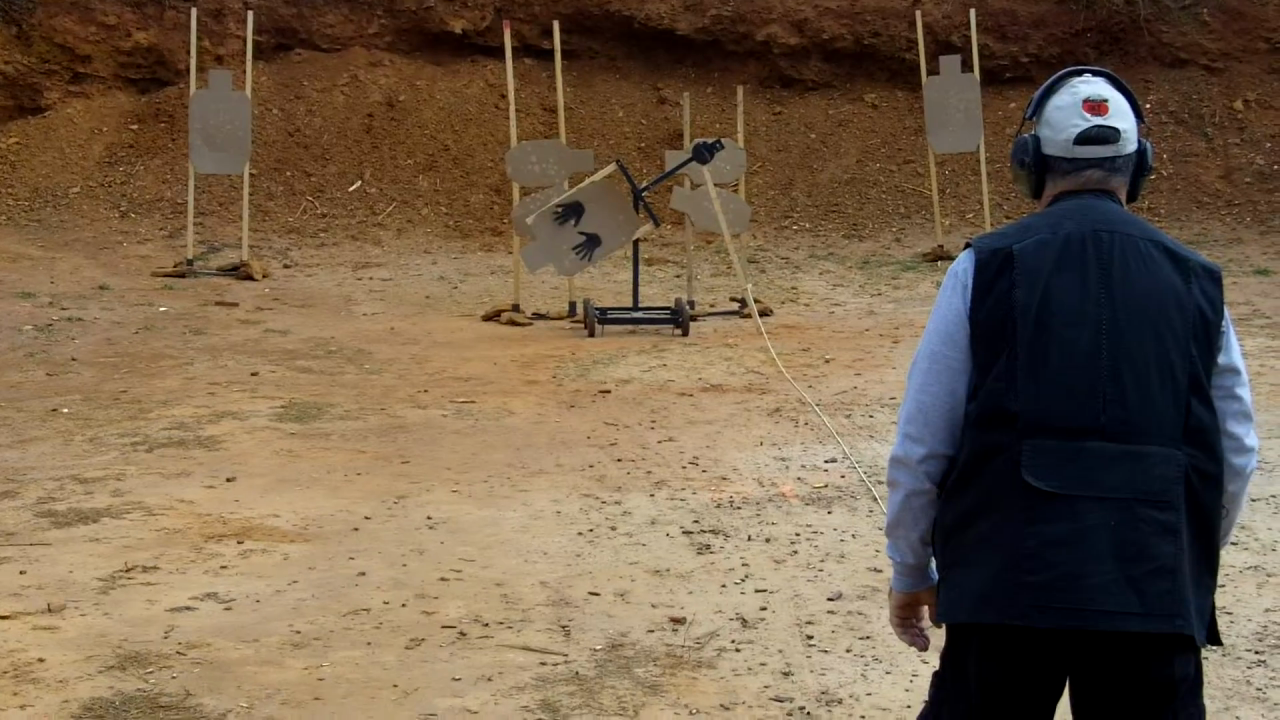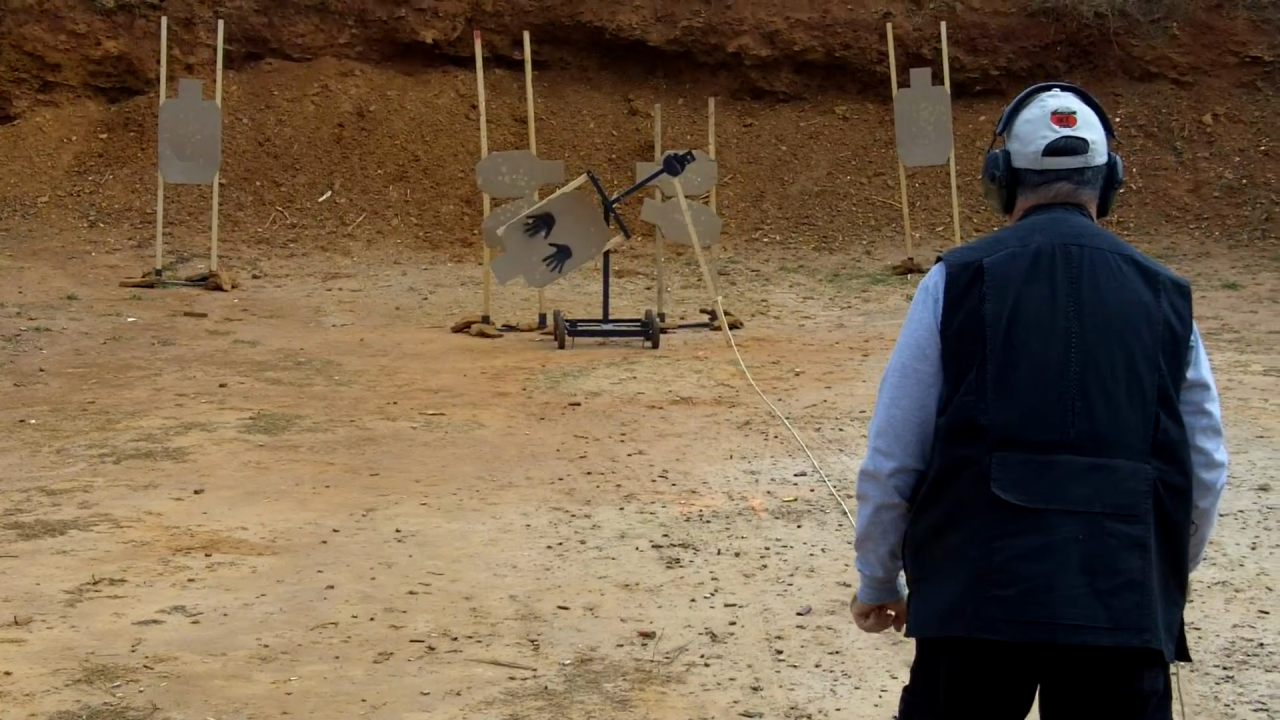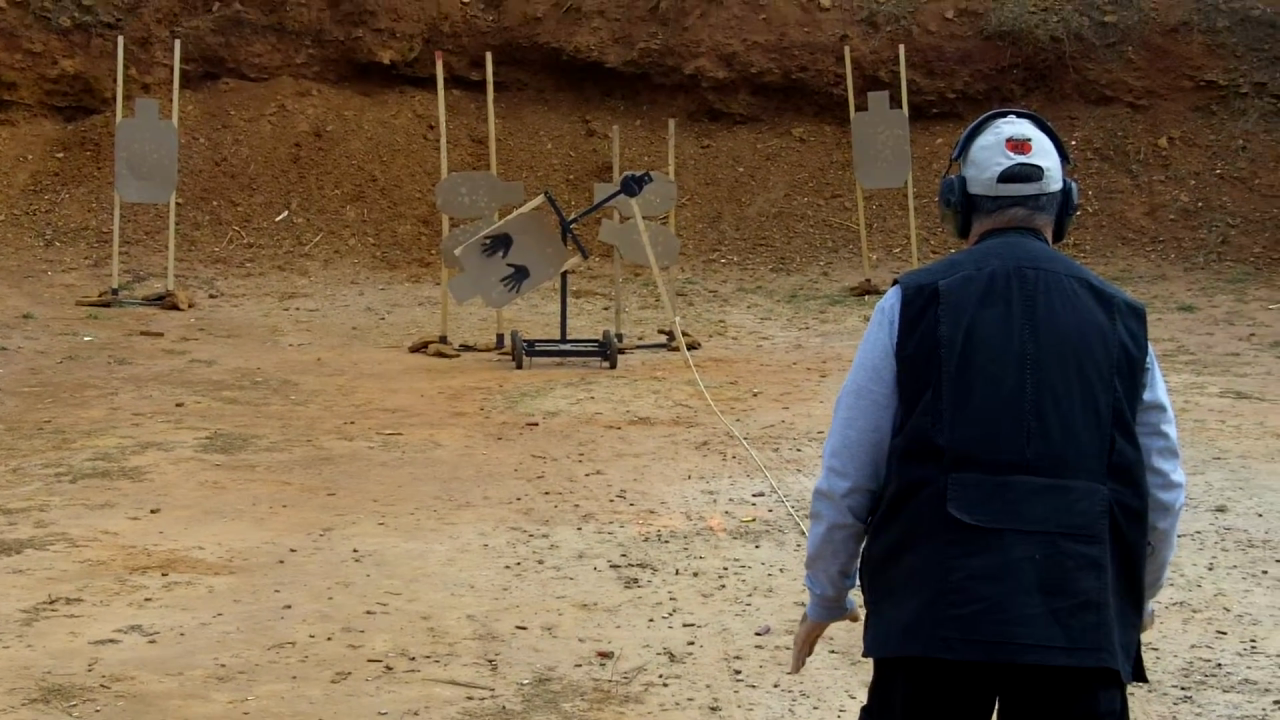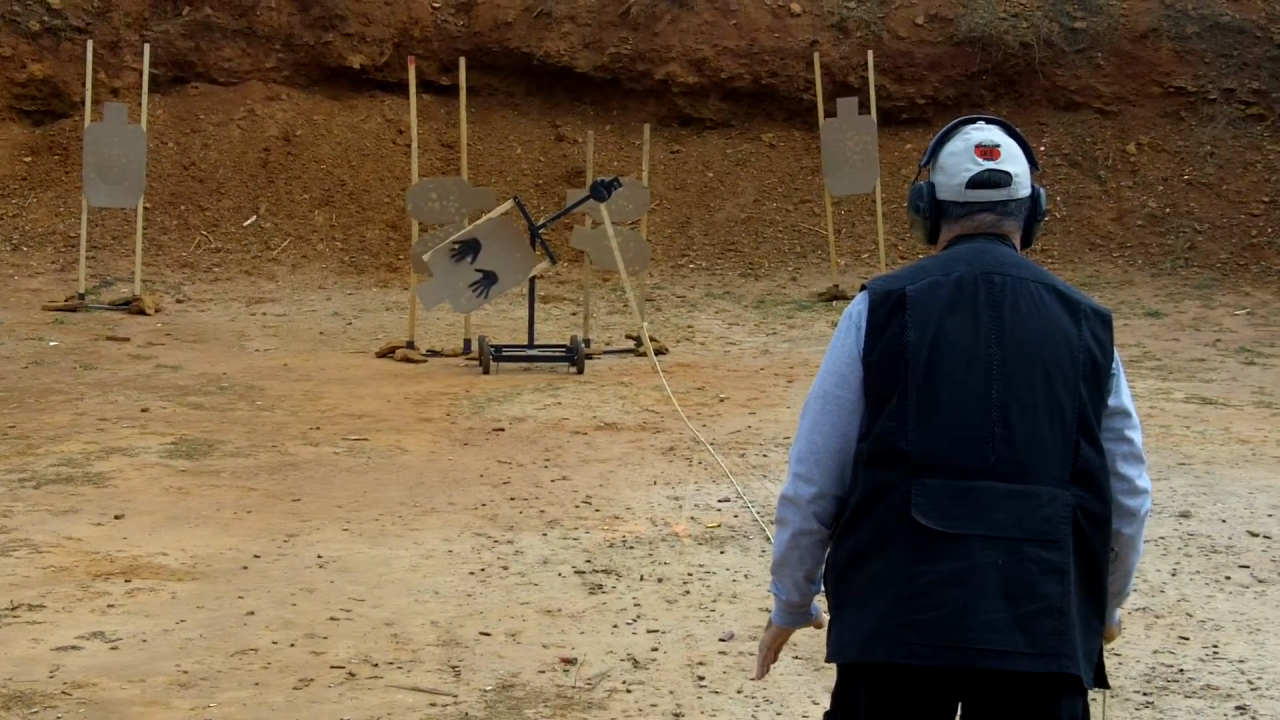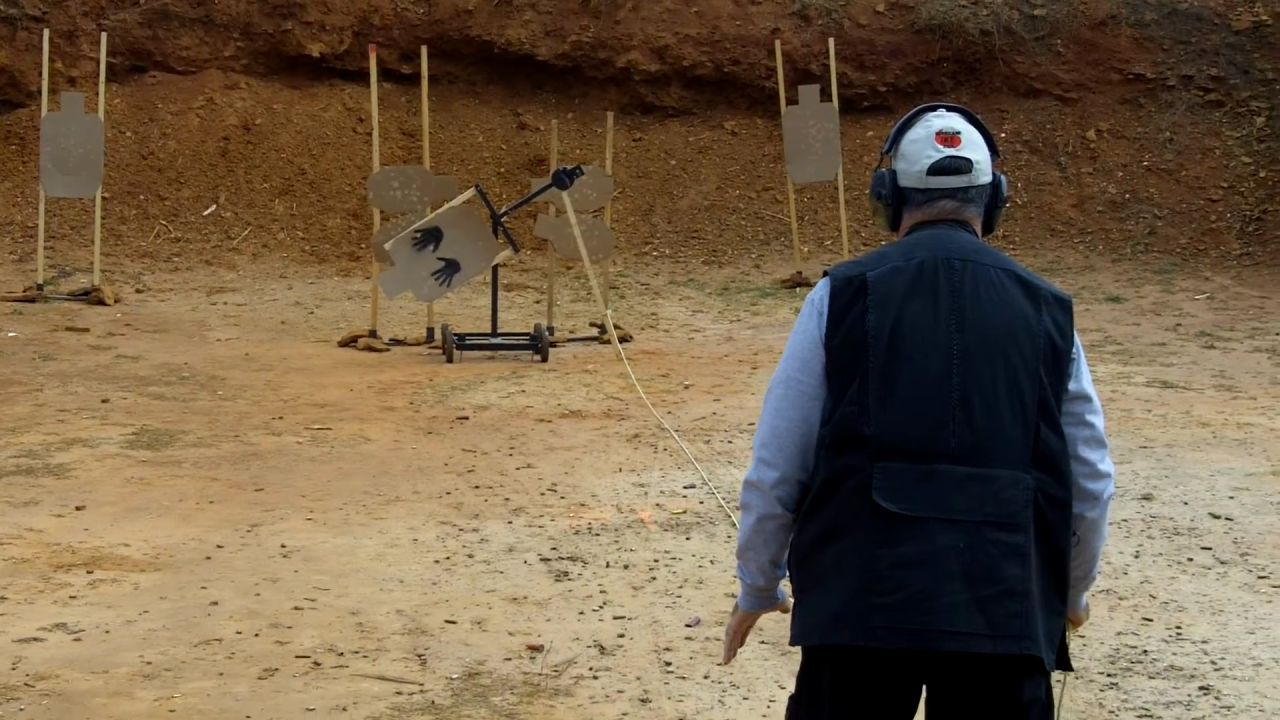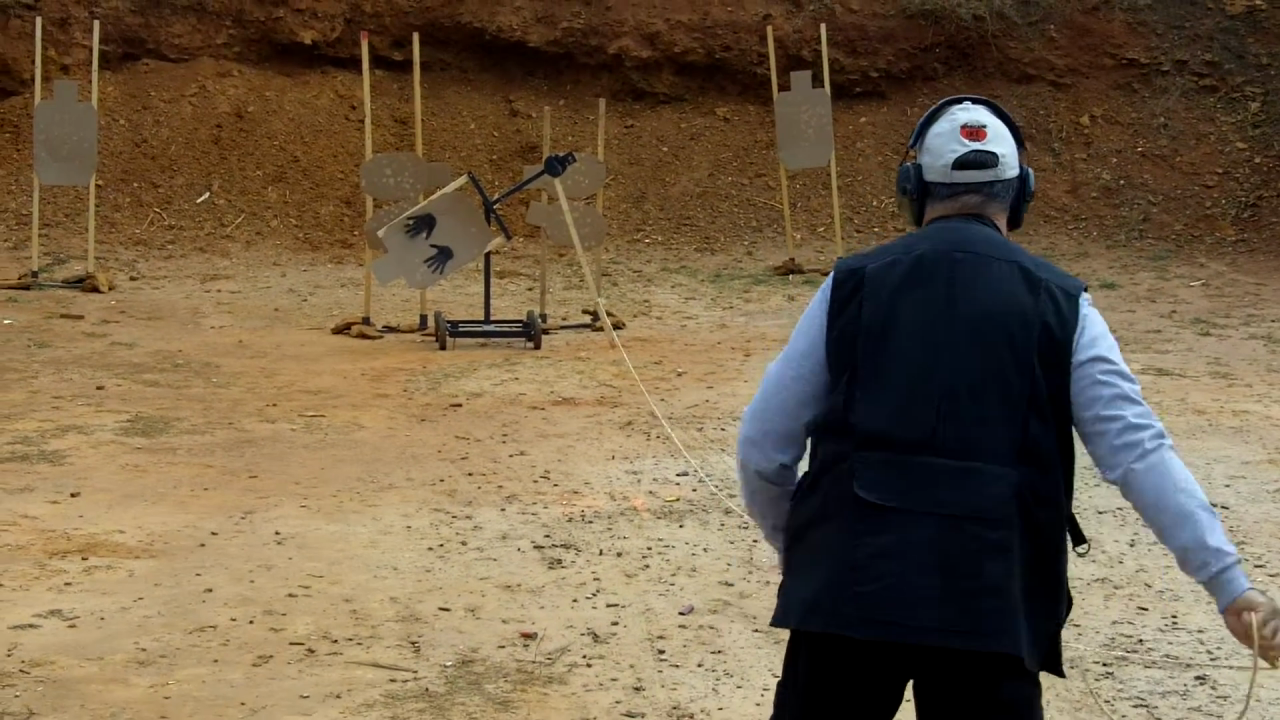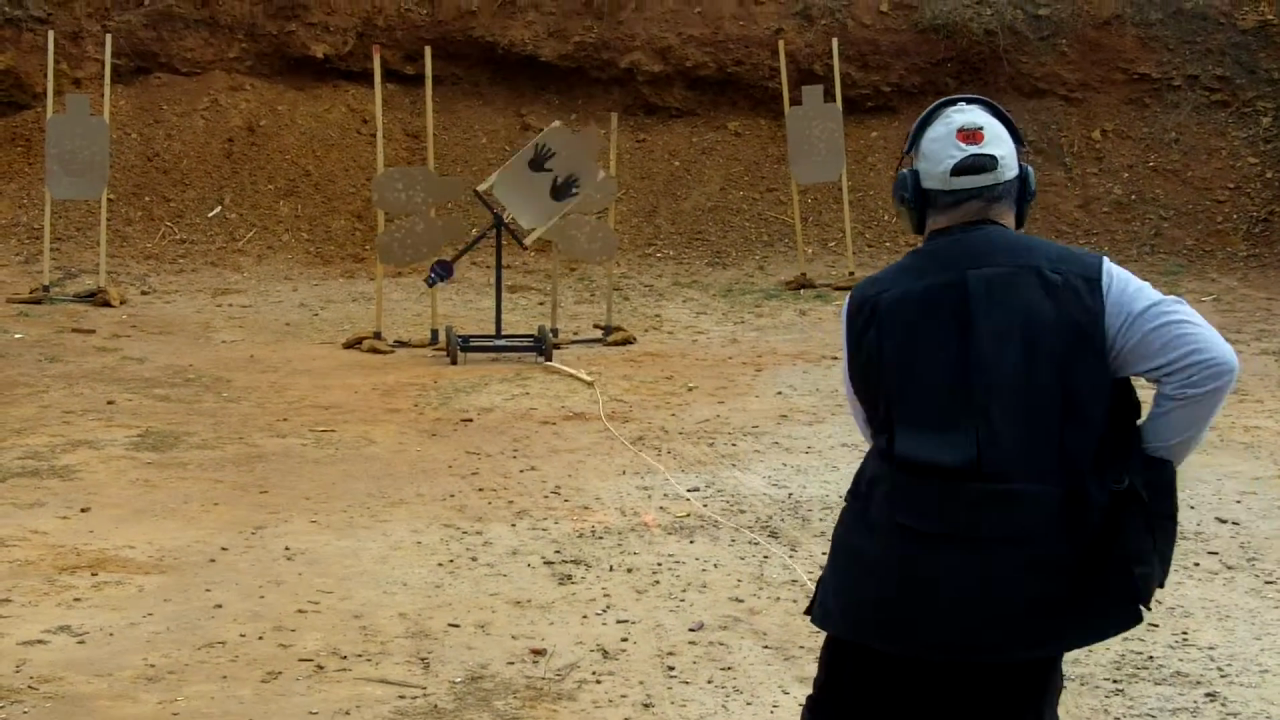
dt=0.7s
person 1, frame 1
left shoulder: (987, 266)
right shoulder: (1196, 281)
left elbow: (921, 444)
right elbow: (1236, 453)
left wrist: (911, 569)
right wrist: (1190, 565)
left hip: (1006, 582)
right hip: (1154, 588)
person 1, frame 2
left shoulder: (958, 281)
right shoulder: (1166, 296)
left elbow: (892, 458)
right elbow: (1205, 471)
left wrist: (877, 578)
right wrist: (1165, 580)
left hip: (976, 596)
right hip: (1124, 603)
person 1, frame 3
left shoulder: (915, 303)
right shoulder: (1120, 318)
left elbow: (846, 479)
right elbow: (1162, 489)
left wrist: (826, 596)
right wrist: (1134, 598)
left hip: (933, 613)
right hip: (1079, 620)
person 1, frame 4
left shoulder: (882, 308)
right shoulder: (1087, 324)
left elbow: (812, 484)
right elbow: (1128, 496)
left wrist: (791, 602)
right wrist: (1103, 605)
left hip: (896, 619)
right hip: (1042, 624)
person 1, frame 5
left shoulder: (844, 294)
right shoulder: (1047, 310)
left elbow: (776, 468)
right elbow: (1090, 480)
left wrist: (757, 585)
right wrist: (1071, 590)
left hip: (862, 598)
right hip: (1003, 604)
person 1, frame 6
left shoulder: (855, 285)
right shoulder: (1060, 303)
left elbow: (762, 442)
right elbow: (1138, 448)
left wrist: (796, 549)
right wrist: (1228, 580)
left hip: (856, 585)
right hip: (988, 595)
person 1, frame 7
left shoulder: (871, 304)
right shoulder: (1085, 282)
right elbow: (1208, 364)
right wrist: (1142, 468)
left hip: (891, 587)
right hip: (1024, 593)
